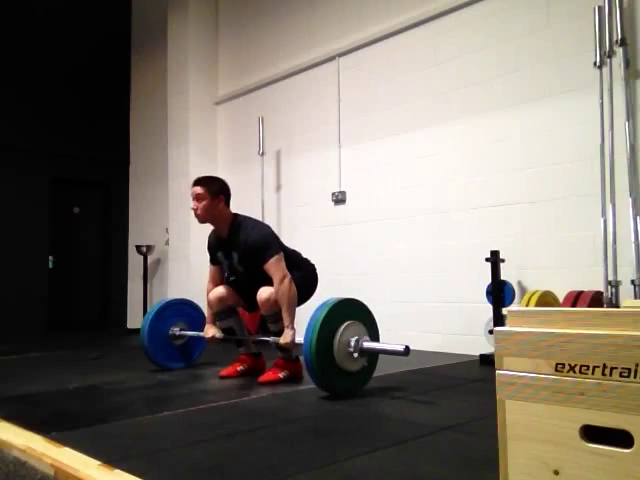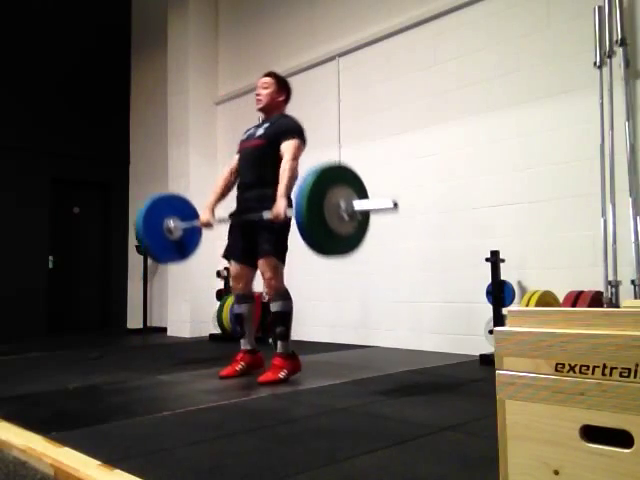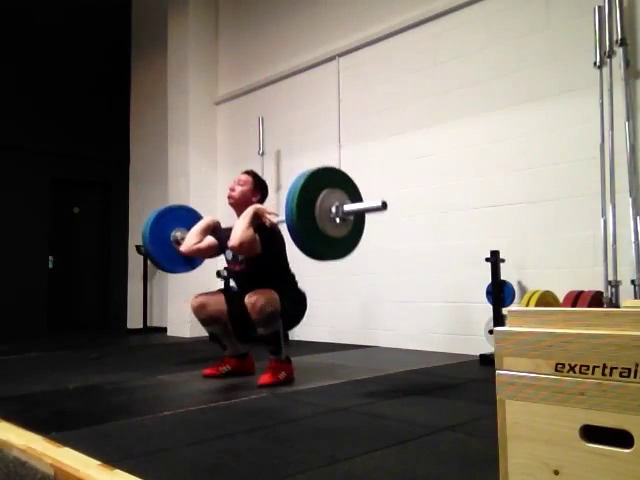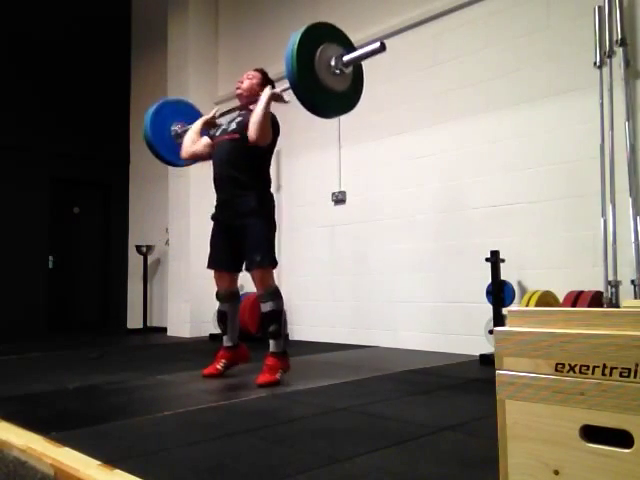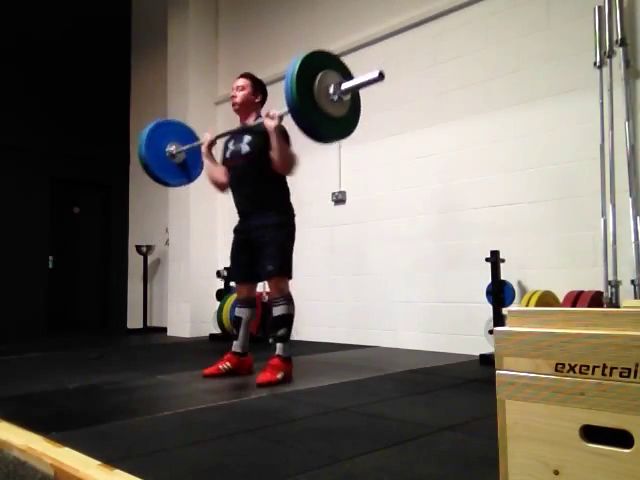
dt=1s
person 1, frame 1
left shoulder: (254, 234)
right shoulder: (215, 239)
left elbow: (282, 280)
right elbow: (213, 283)
left wrist: (288, 328)
right wrist: (210, 323)
left hip: (300, 277)
left knee: (266, 297)
right knee: (217, 297)
left ankle: (289, 362)
right ankle: (249, 356)
person 1, frame 2
left shoulder: (286, 126)
right shoulder: (251, 131)
left elbow: (289, 160)
right elbow: (232, 171)
left wrist: (281, 200)
right wrist: (210, 207)
left hip: (272, 213)
right hip: (244, 214)
left knee: (272, 279)
right knee: (239, 283)
left ankle: (285, 357)
right ankle: (248, 353)
person 1, frame 3
left shoulder: (265, 231)
right shoulder: (227, 234)
left elbow: (237, 245)
right elbow: (188, 248)
left wrist: (251, 211)
right wrist: (208, 223)
left hip: (286, 306)
left knee: (255, 300)
right knee: (200, 303)
left ankle: (281, 363)
right ankle: (238, 357)
person 1, frame 4
left shoulder: (264, 118)
right shoulder: (221, 125)
left elbow: (256, 138)
right elbow: (188, 154)
left wrist: (265, 97)
right wrist: (203, 121)
left hip: (254, 208)
right hip: (225, 210)
left knee: (262, 278)
right knee: (224, 282)
left ankle: (277, 356)
right ankle: (231, 348)
person 1, frame 5
left shoulder: (269, 129)
right shoulder: (230, 140)
left elbow: (285, 167)
right elbow: (222, 183)
left wrist: (273, 129)
right wrist: (207, 152)
left hip: (273, 219)
right hip: (245, 222)
left knee: (276, 284)
right knee: (243, 289)
left ankle: (281, 360)
right ankle: (238, 355)
